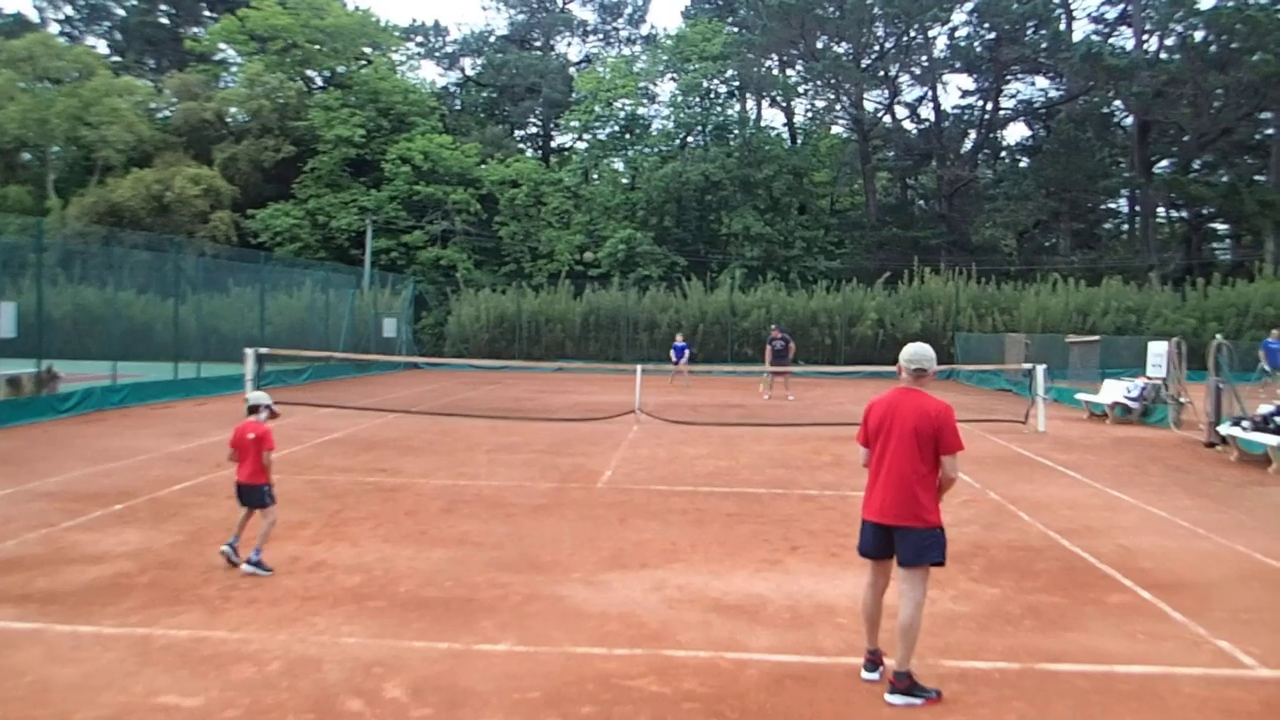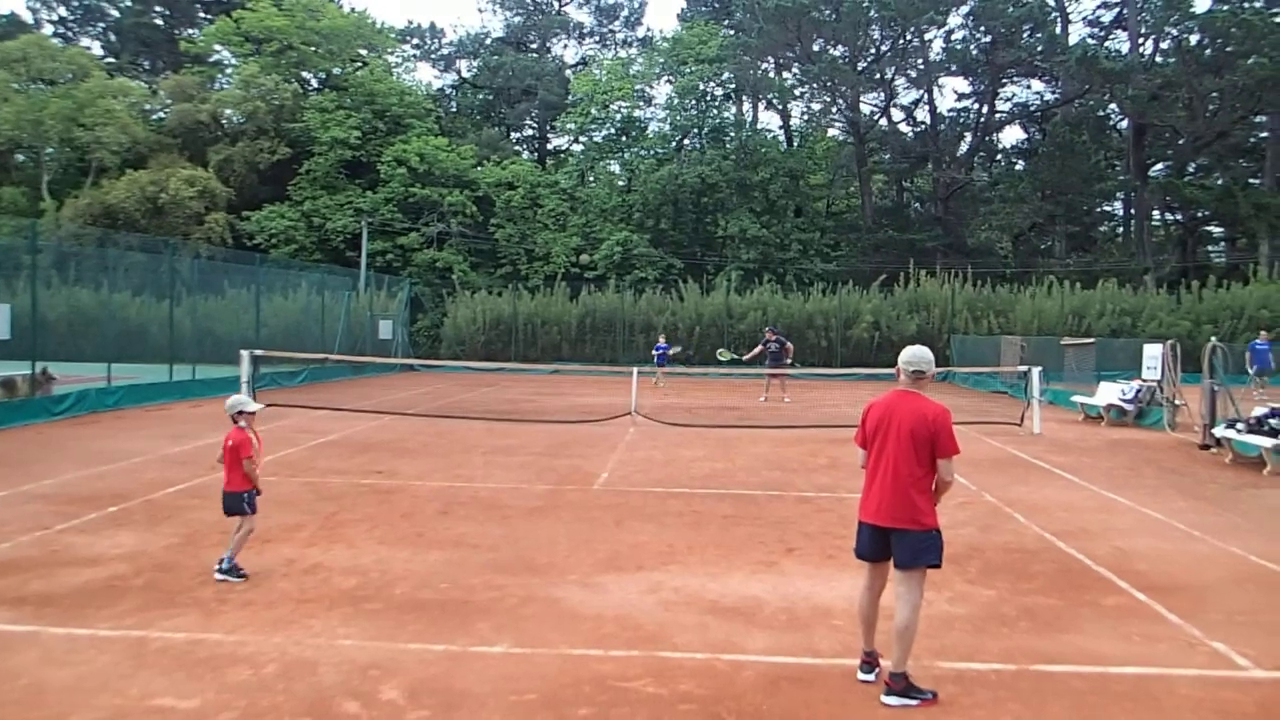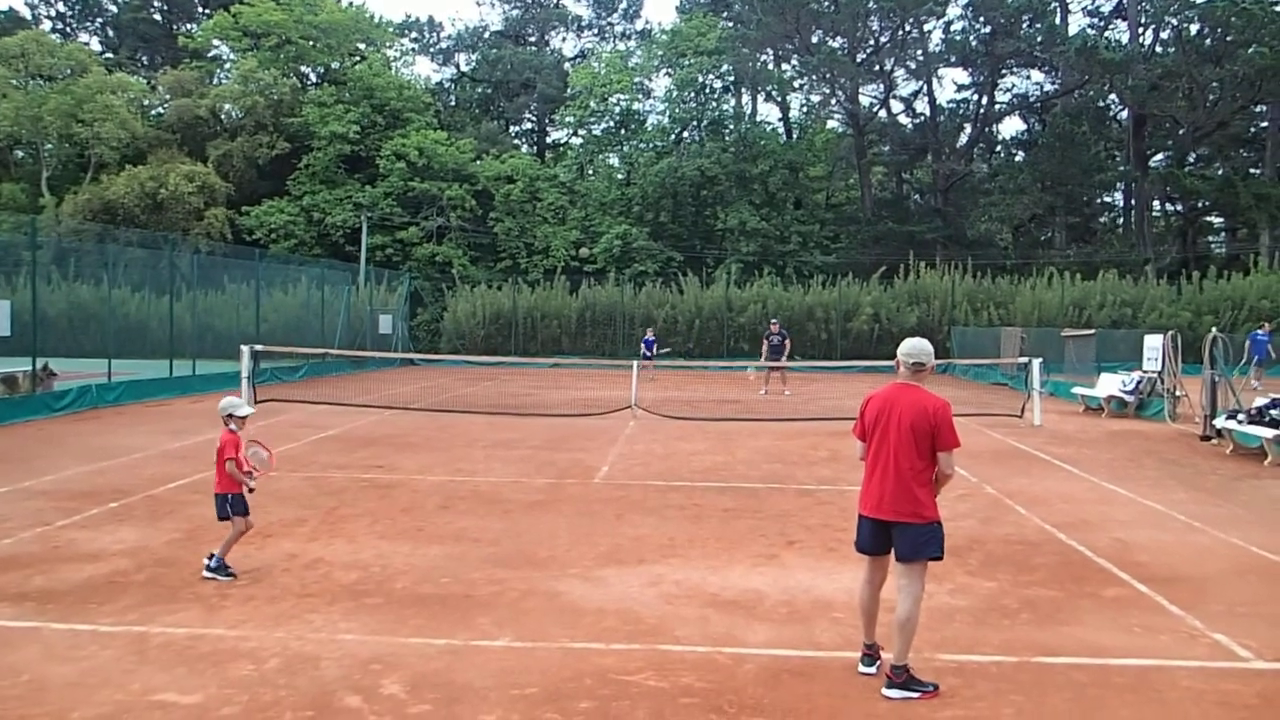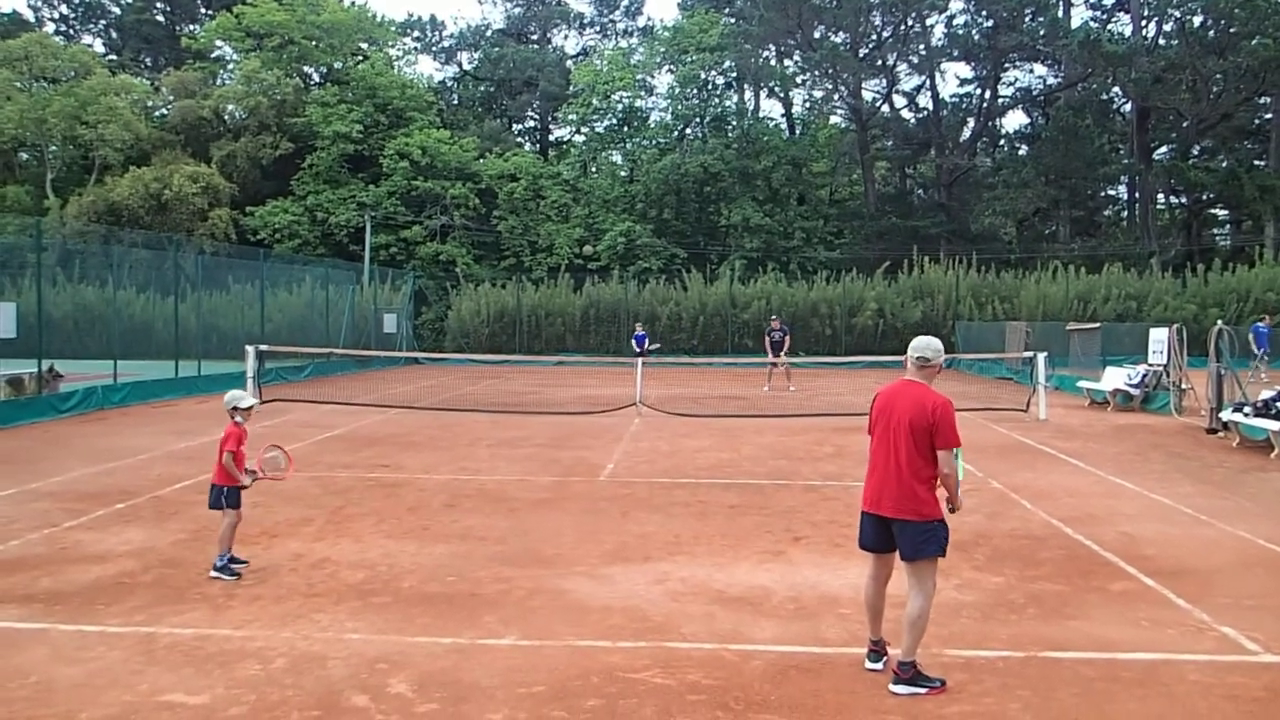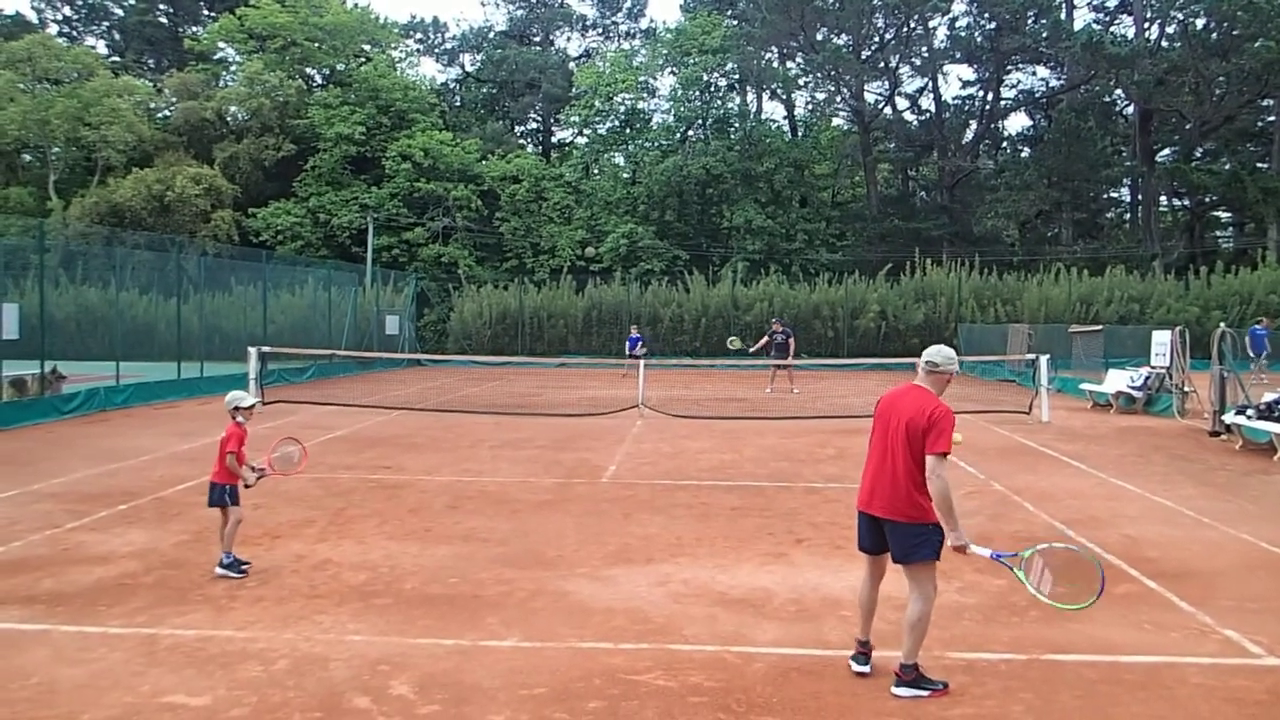
dt=0.4s
person 1, frame 1
left shoulder: (875, 406)
right shoulder: (939, 411)
left elbow: (865, 460)
right elbow: (950, 473)
right wrist: (935, 495)
left hip: (877, 509)
right hip: (918, 515)
left knee: (876, 582)
right knee: (912, 595)
left ankle: (872, 658)
right ankle: (900, 681)
person 1, frame 2
left shoulder: (873, 408)
right shoulder: (936, 414)
left elbow: (864, 461)
right elbow: (946, 476)
right wrist: (933, 498)
left hip: (873, 511)
right hip: (914, 518)
left knee: (872, 583)
right knee: (909, 596)
left ankle: (868, 659)
right ankle: (896, 682)
person 1, frame 3
left shoulder: (872, 400)
right shoulder: (937, 407)
left elbow: (861, 453)
right elbow: (946, 469)
right wrist: (933, 490)
left hip: (873, 504)
right hip: (915, 510)
left knee: (872, 577)
right knee: (910, 589)
left ankle: (869, 652)
right ankle: (897, 675)
person 1, frame 4
left shoulder: (882, 396)
right shoulder: (938, 405)
right elbow: (947, 468)
right wrist: (954, 498)
left hip: (875, 500)
right hip: (916, 508)
left knee: (878, 574)
right knee: (922, 588)
left ankle: (875, 648)
right ankle: (905, 671)
person 1, frame 5
left shoulder: (888, 398)
right shoulder: (939, 413)
right elbow: (935, 476)
right wrist: (953, 529)
left hip: (870, 502)
right hip: (909, 511)
left knee: (872, 574)
right knee: (923, 590)
left ankle: (862, 651)
right ankle: (907, 673)
person 2, frame 1
left shoulder: (240, 428)
right shoulder: (264, 430)
left elbow: (232, 456)
right elbow: (266, 460)
right wrist: (269, 479)
left hip: (242, 480)
right hip: (258, 482)
left knee: (249, 511)
right knee: (270, 518)
left ankle: (232, 545)
right ankle: (253, 559)
person 2, frame 2
left shoulder: (231, 435)
right shoulder: (245, 437)
left elbow: (221, 459)
right elbow: (248, 467)
right wrist: (257, 484)
left hip: (230, 487)
right hip: (241, 489)
left knee: (243, 524)
right knee: (248, 527)
left ankle: (227, 561)
right ankle: (226, 568)
person 2, frame 3
left shoulder: (230, 437)
right shoulder: (231, 440)
right elbow: (230, 469)
left wrist: (244, 471)
right wrist: (248, 482)
left hip: (234, 490)
right hip: (228, 492)
left knee: (247, 525)
right knee: (238, 528)
left ankle: (216, 557)
right ankle: (213, 566)
person 2, frame 4
left shoulder: (241, 429)
right shoulder: (234, 432)
right elbow: (226, 460)
left wrist: (245, 471)
right wrist: (241, 478)
left hip: (233, 483)
right hip: (224, 484)
left knee: (236, 518)
right knee: (230, 520)
left ankle: (227, 556)
right ankle: (219, 565)
person 2, frame 5
left shoulder: (241, 430)
right shoulder: (235, 432)
right elbow: (230, 462)
left wrist: (252, 468)
right wrist: (246, 478)
left hip: (226, 481)
right hip: (224, 482)
left knee: (228, 519)
right knee: (236, 517)
left ankle: (228, 557)
right ankle: (225, 562)
